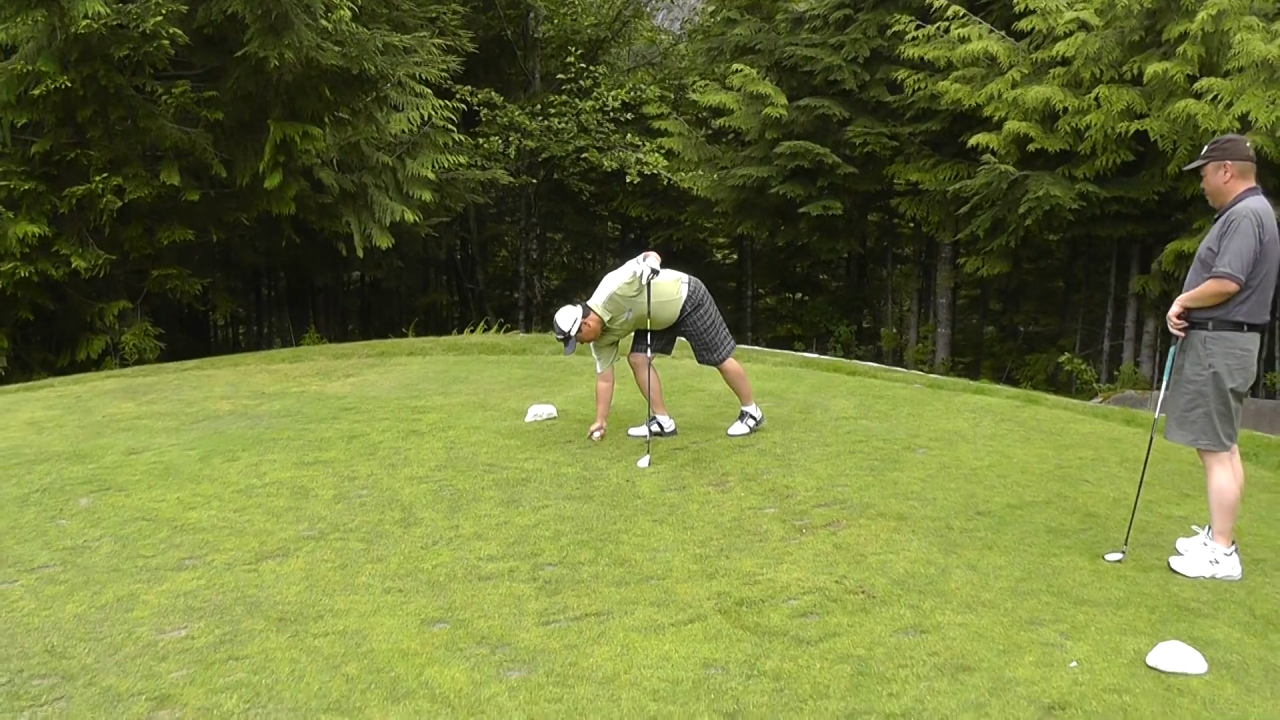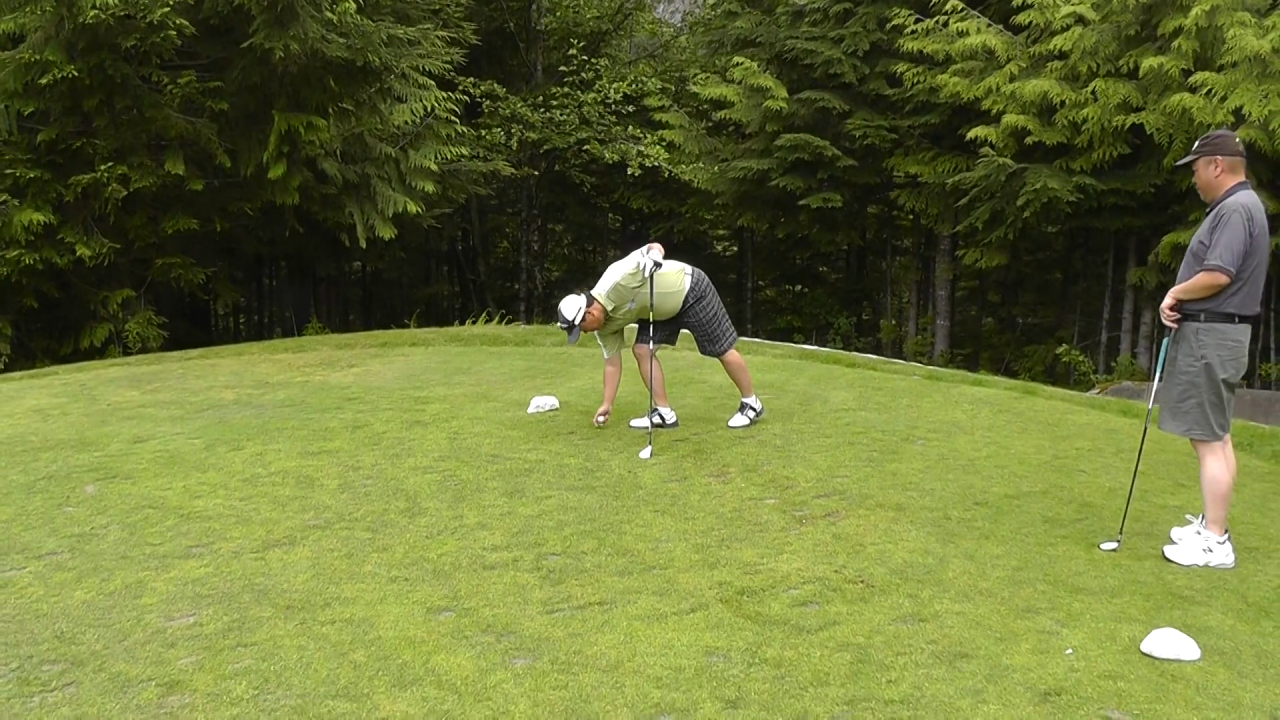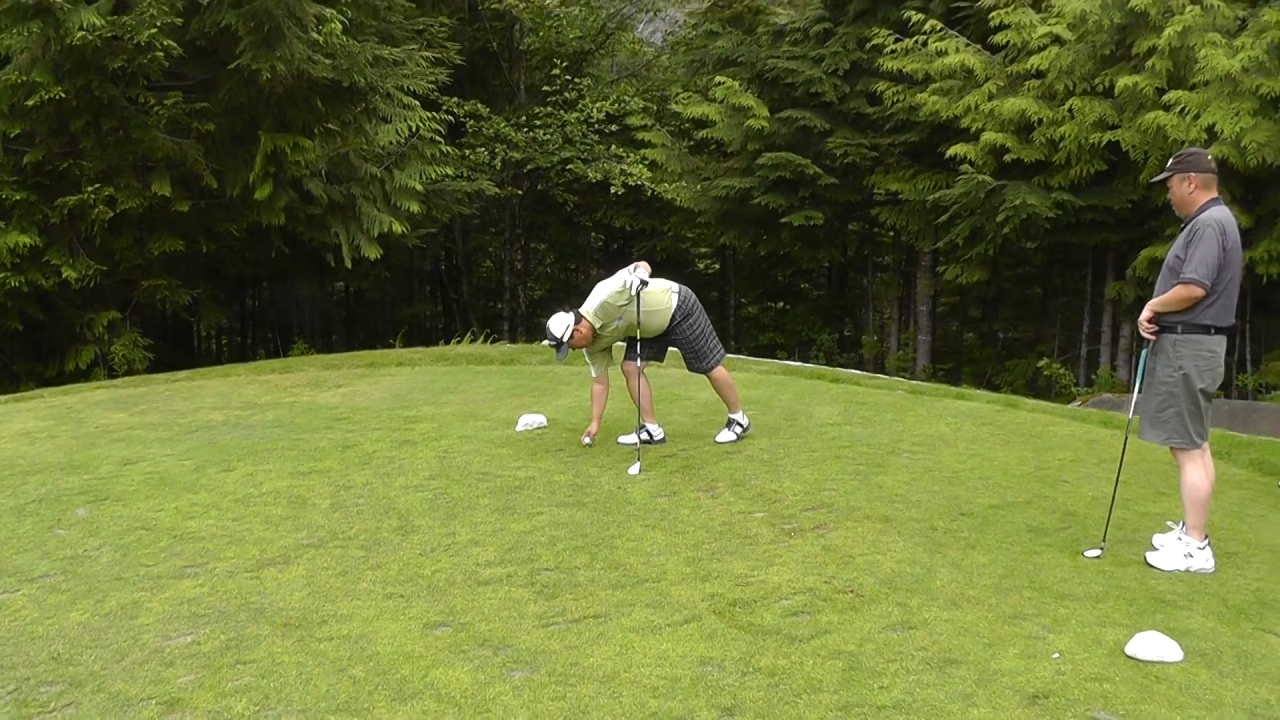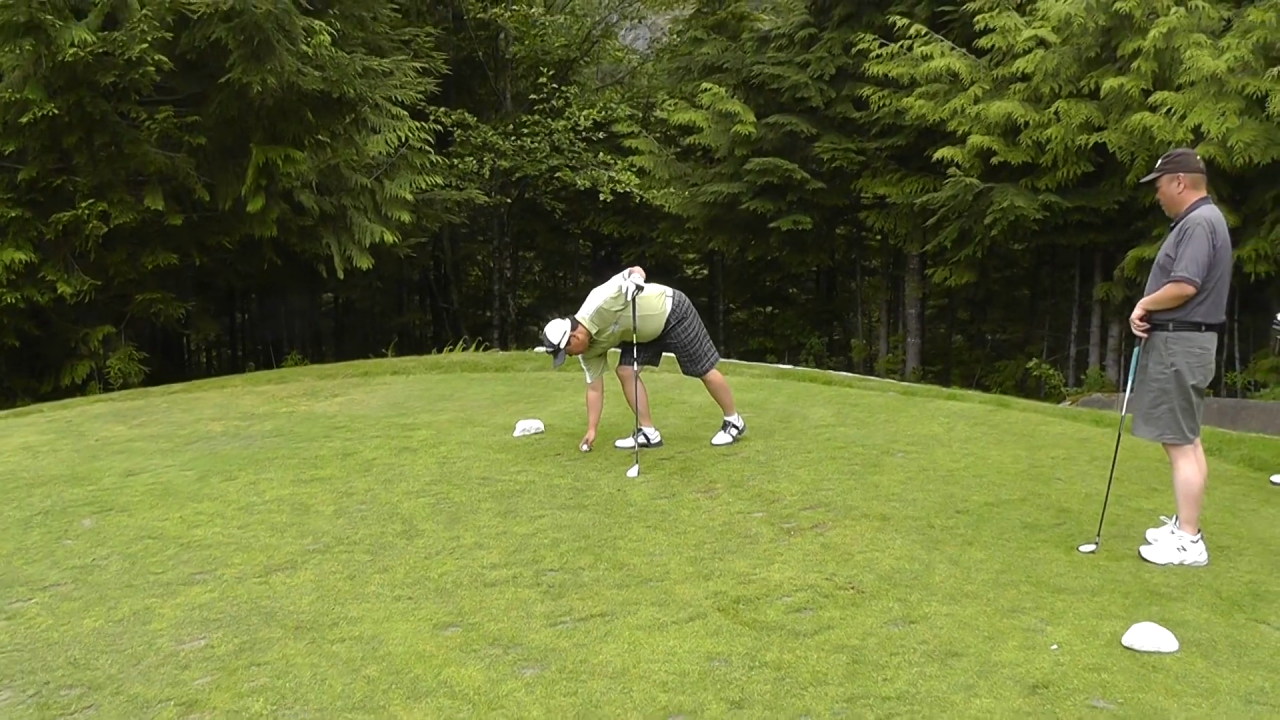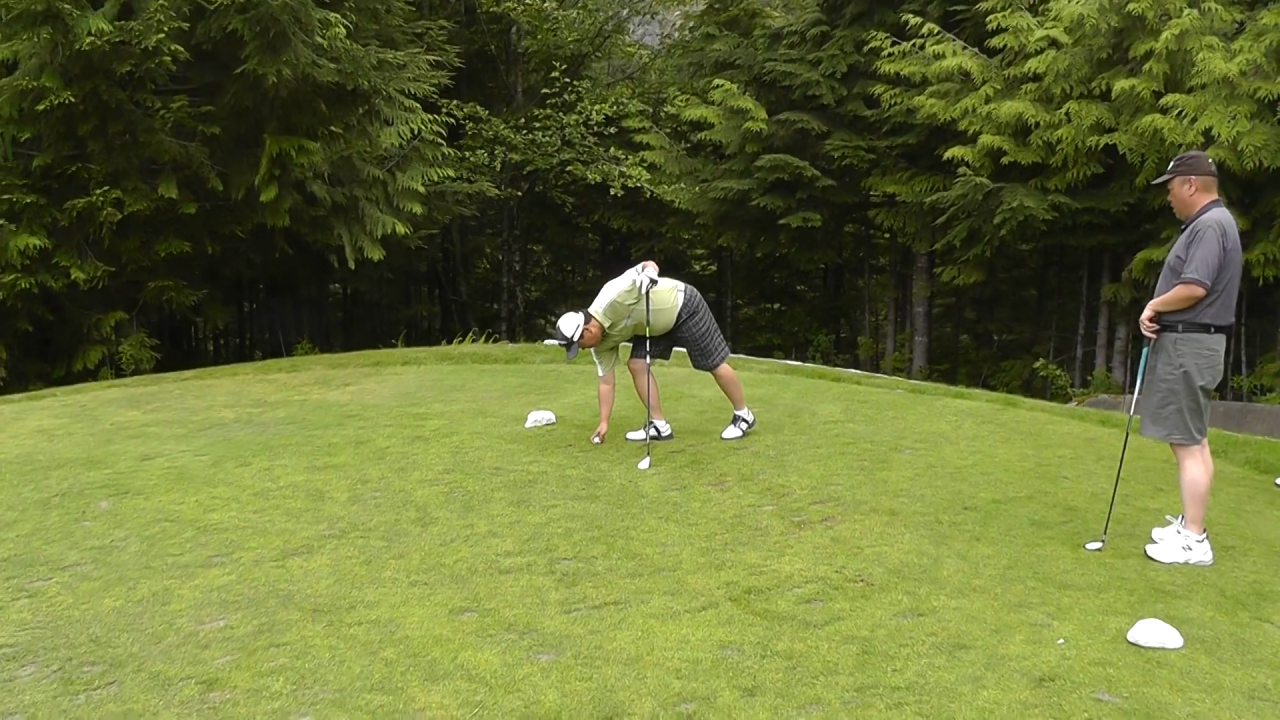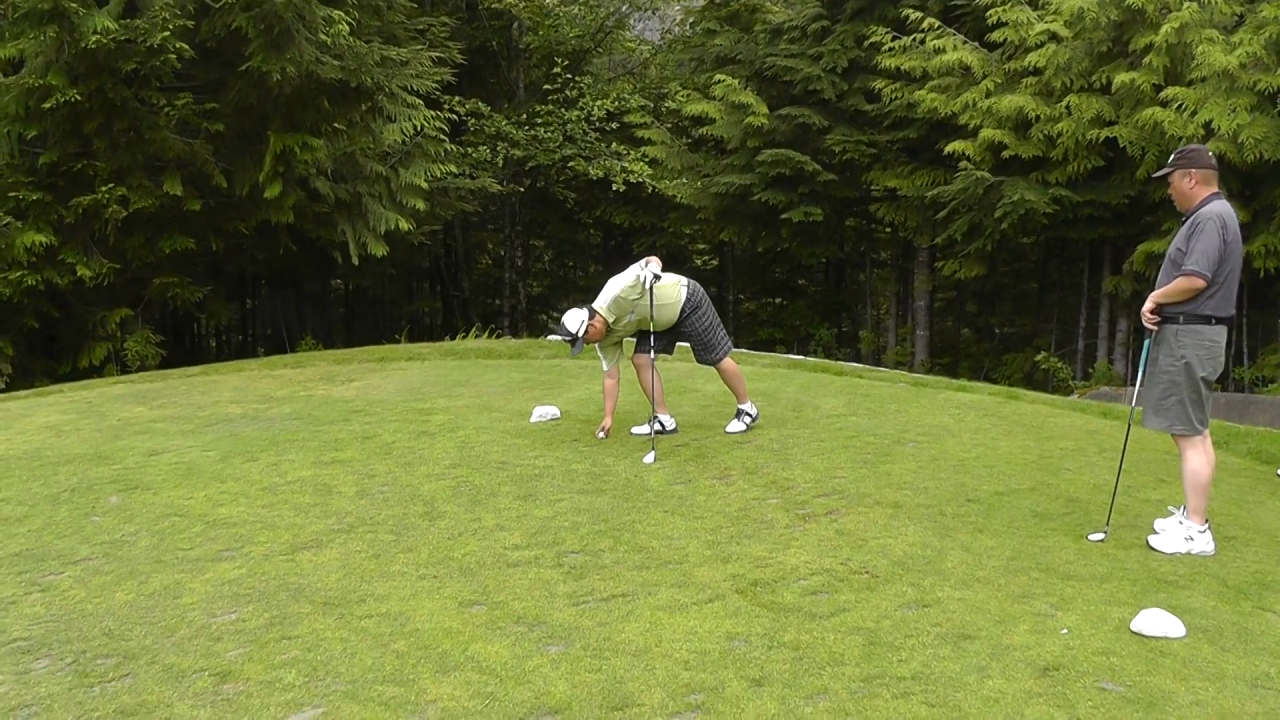
dt=0.2s
person 1, frame 1
right shoulder: (1242, 213)
left elbow: (1227, 282)
left wrist: (1183, 302)
right wrist: (1187, 308)
left hip: (1219, 343)
right hip: (1217, 339)
left knee: (1216, 449)
right knee: (1223, 446)
left ankle: (1222, 552)
right ankle: (1217, 536)
person 1, frame 2
left shoulder: (1236, 207)
right shoulder: (1233, 206)
left elbow: (1218, 275)
left wrist: (1175, 294)
right wrist: (1180, 300)
left hip: (1211, 334)
right hip: (1211, 331)
left knee: (1209, 439)
right knee: (1215, 436)
left ankle: (1215, 542)
right ankle: (1211, 526)
person 1, frame 3
left shoulder: (1209, 223)
right shoulder: (1207, 222)
left elbow: (1193, 288)
left wrist: (1152, 307)
right wrist: (1158, 313)
left hip: (1188, 346)
right hip: (1187, 342)
left knee: (1188, 448)
right knee: (1194, 444)
left ankle: (1196, 547)
right ankle: (1191, 531)
person 1, frame 4
left shoulder: (1198, 222)
right shoulder: (1197, 221)
left elbow: (1184, 286)
left wrist: (1144, 305)
right wrist: (1149, 311)
left hip: (1179, 343)
right hip: (1179, 340)
left knee: (1181, 443)
right knee: (1186, 439)
left ankle: (1189, 541)
right ankle: (1185, 526)
person 1, frame 5
left shoulder: (1209, 224)
right shoulder: (1207, 223)
left elbow: (1194, 287)
left wrist: (1154, 306)
right wrist: (1159, 313)
left hip: (1189, 344)
right hip: (1187, 341)
left knee: (1188, 443)
right knee: (1194, 440)
left ankle: (1194, 540)
right ankle: (1190, 525)
person 1, frame 6
left shoulder: (1210, 217)
right shoulder: (1208, 216)
left elbow: (1195, 280)
left wrist: (1155, 298)
right wrist: (1160, 305)
left hip: (1189, 336)
right hip: (1189, 332)
left knee: (1189, 434)
right knee: (1195, 431)
left ankle: (1196, 531)
right ankle: (1192, 516)
person 2, frame 1
left shoulder: (613, 290)
right shoulder: (603, 337)
left elbow: (651, 255)
right elbow: (605, 377)
left wrist: (651, 261)
right wrist: (601, 420)
left hip: (688, 299)
left knee: (720, 358)
right knee: (637, 359)
left ankle: (751, 412)
right ankle: (662, 421)
person 2, frame 2
left shoulder: (617, 281)
right shoulder: (606, 324)
left elbow: (655, 246)
right elbow: (612, 362)
left wrist: (654, 254)
right wrist: (607, 404)
left hip: (691, 289)
left knee: (723, 349)
right knee: (642, 350)
left ankle: (751, 404)
right ankle: (664, 412)
person 2, frame 3
left shoulder: (603, 299)
right shoulder: (595, 341)
left elbow: (643, 265)
right elbow: (600, 381)
left wrist: (640, 272)
right wrist: (595, 423)
left hip: (678, 307)
right hip: (650, 326)
left knee: (709, 366)
right knee: (630, 367)
left ankle: (738, 420)
right ankle: (652, 429)
person 2, frame 4
left shoulder: (599, 305)
right shoulder: (591, 347)
left elbow: (636, 270)
right elbow: (595, 388)
left wrist: (635, 277)
right wrist: (591, 430)
left hip: (672, 312)
left knee: (704, 370)
right knee: (625, 372)
left ankle: (733, 422)
right ankle: (648, 433)
person 2, frame 5
left shoulder: (612, 299)
right shoulder: (603, 341)
left elbow: (649, 264)
right elbow: (606, 381)
left wrist: (649, 272)
right wrist: (604, 423)
left hip: (684, 306)
right hip: (656, 324)
left knee: (714, 363)
right knee: (636, 365)
left ankle: (743, 415)
right ankle: (659, 426)
person 2, frame 6
left shoulder: (617, 294)
right shoulder: (607, 335)
left elbow: (653, 260)
right elbow: (611, 376)
left wrist: (653, 267)
right wrist: (608, 417)
left hip: (686, 301)
right hip: (660, 320)
left knee: (717, 358)
right knee: (641, 360)
left ankle: (747, 410)
right ankle: (663, 420)
